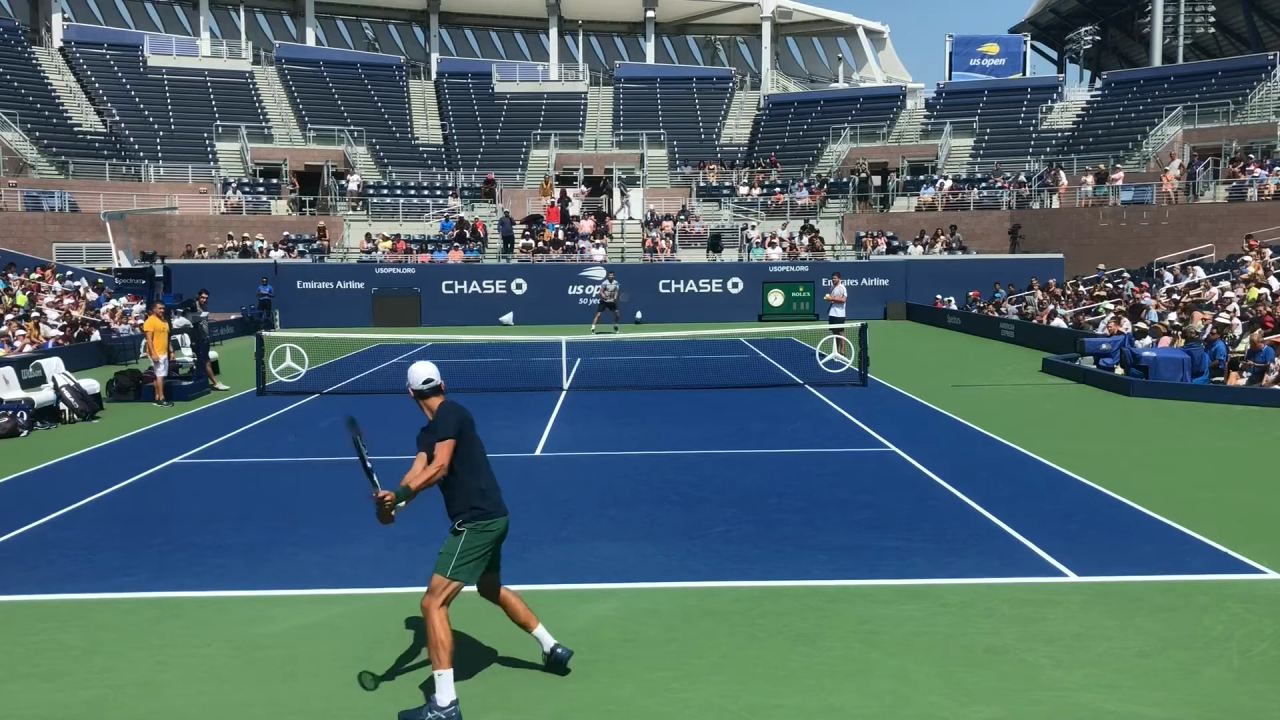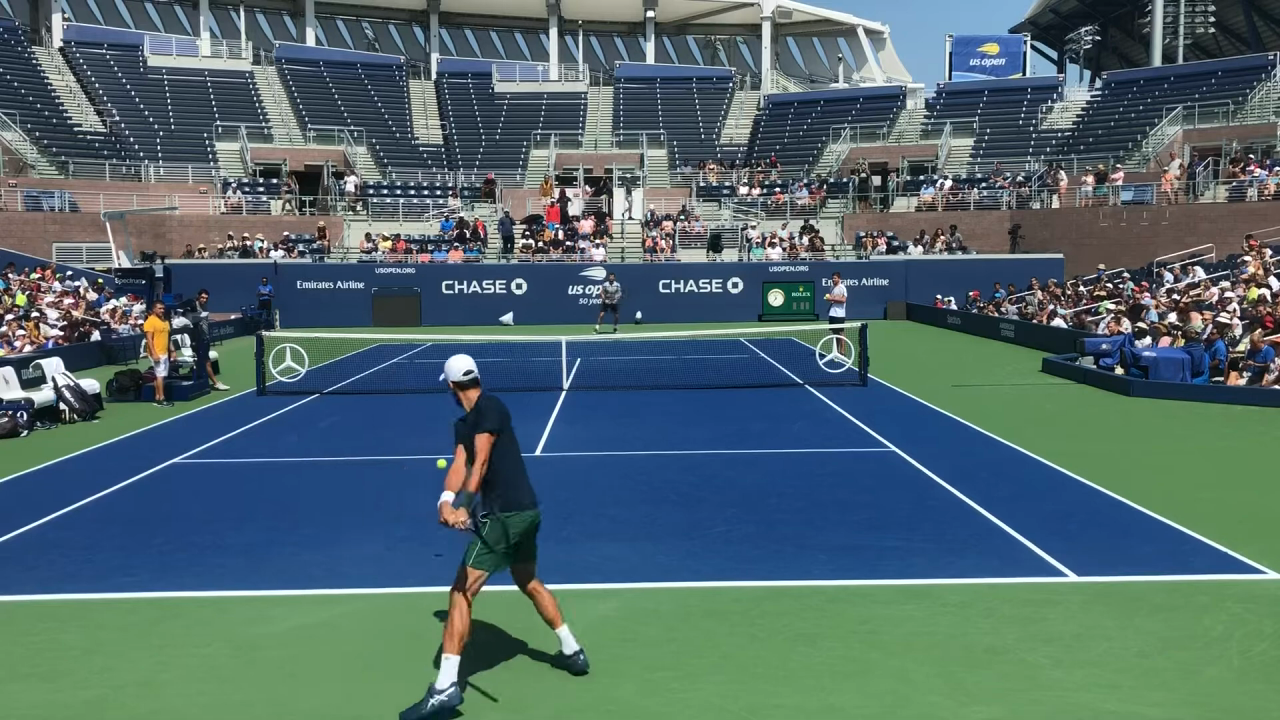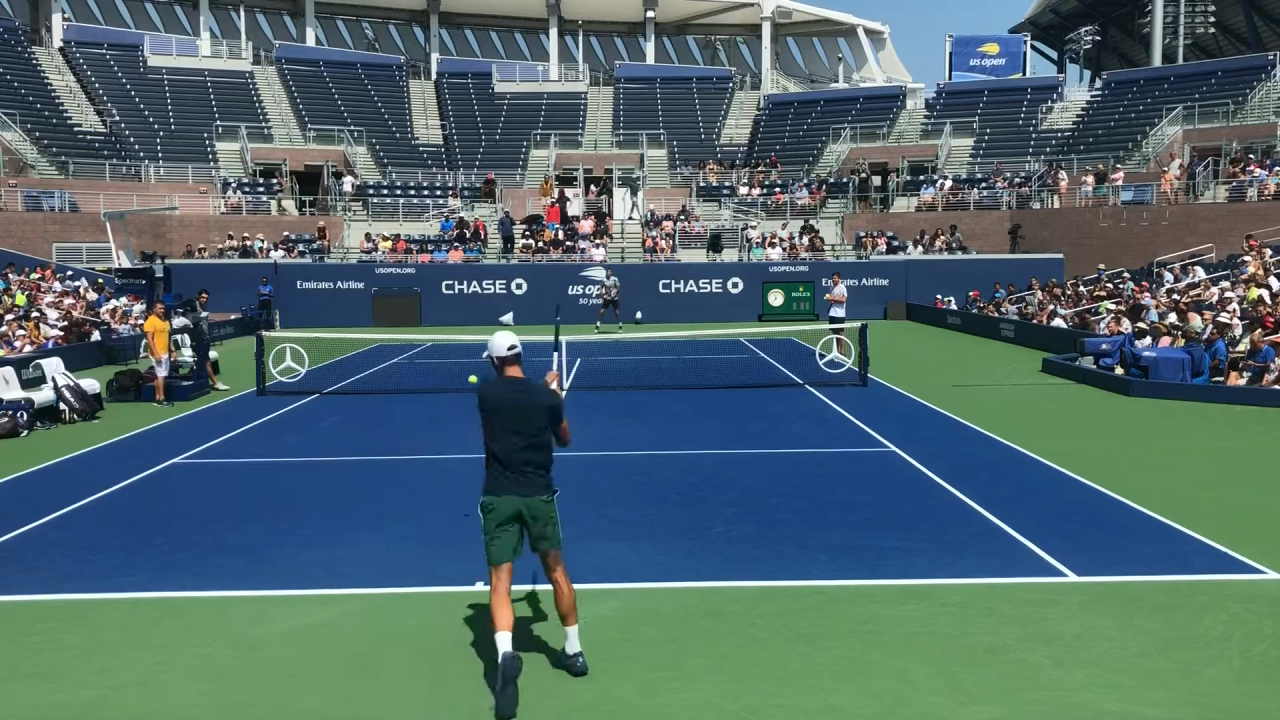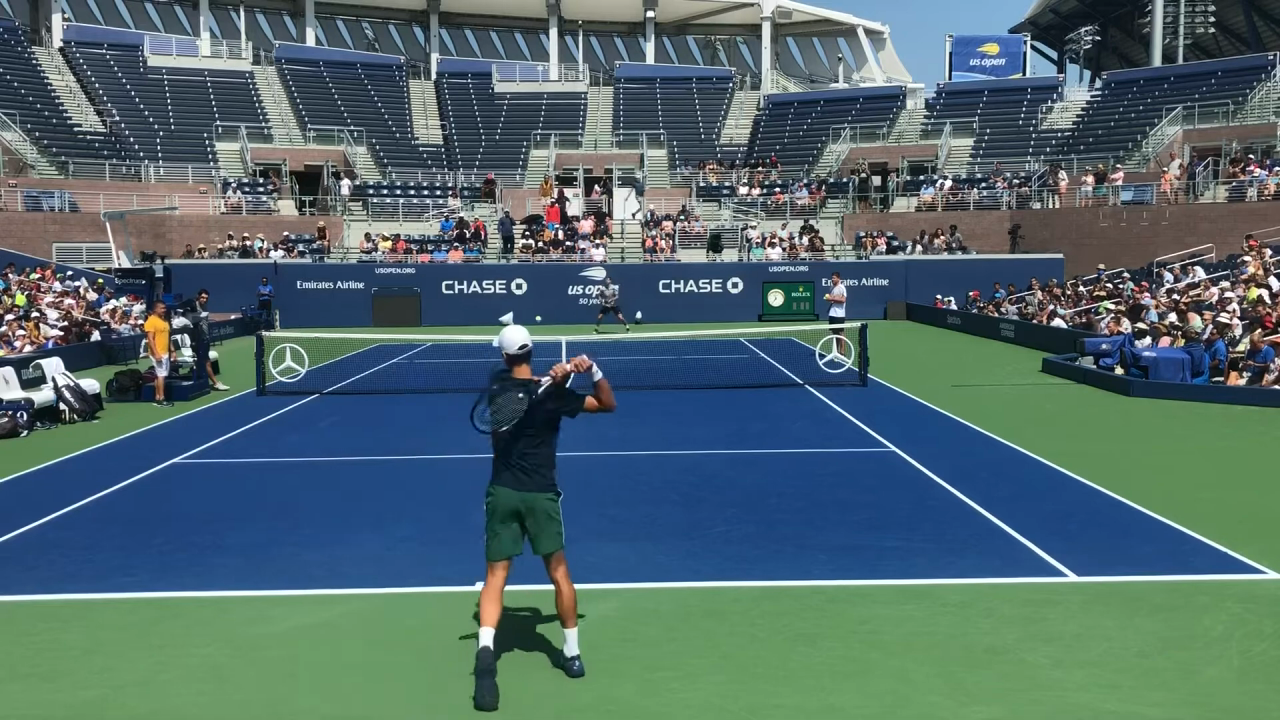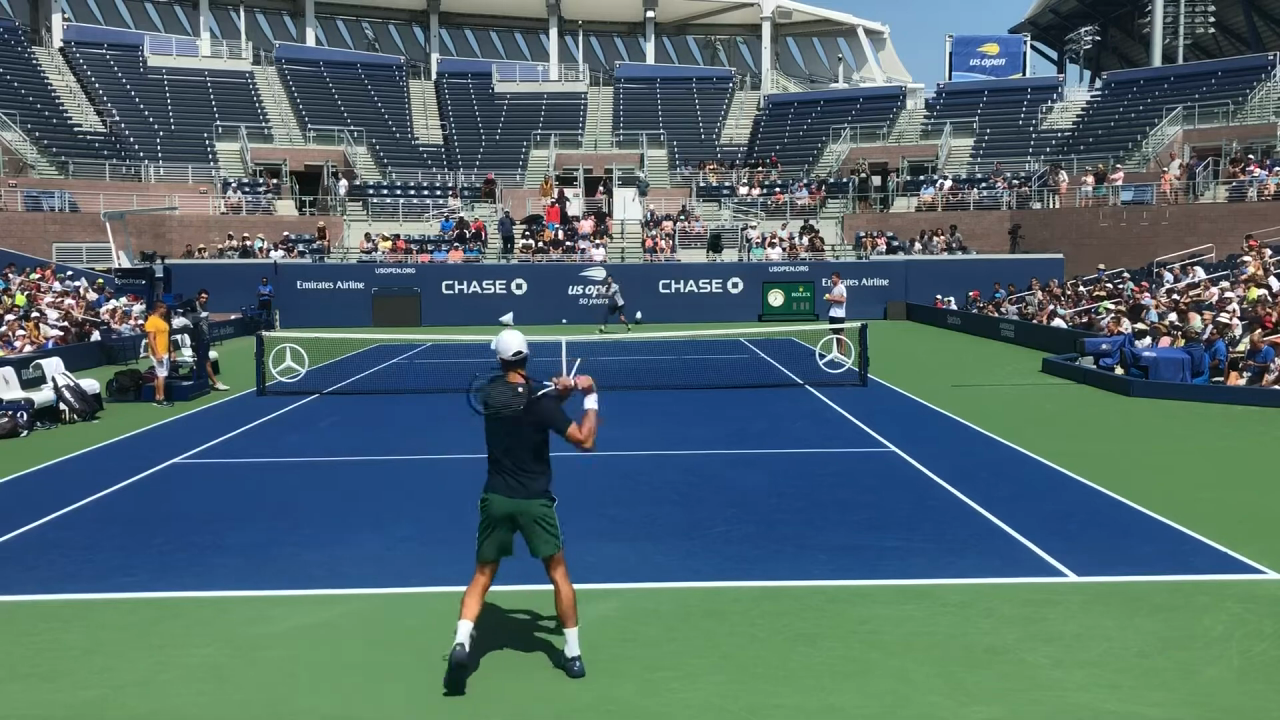
dt=0.2s
person 1, frame 1
left shoulder: (452, 414)
right shoulder: (427, 433)
left elbow: (439, 468)
right elbow: (417, 473)
left wrist: (398, 496)
right wrist: (393, 500)
left hip: (477, 523)
right hip: (490, 518)
left knee: (433, 604)
right knee: (492, 589)
right ankle: (554, 649)
person 1, frame 2
left shoulder: (489, 407)
right shoulder: (465, 423)
left elbow: (481, 462)
right elbow: (459, 467)
left wrist: (464, 504)
right wrist: (447, 501)
left hip: (503, 514)
right hip: (525, 510)
left knee: (461, 594)
right knee: (529, 582)
left ankle: (445, 690)
right ankle: (572, 652)
person 1, frame 3
left shoulder: (488, 390)
right shoulder: (548, 397)
right elbow: (564, 440)
left hip: (501, 499)
right hip: (540, 496)
left knee: (501, 583)
right knee: (556, 573)
left ankle: (506, 654)
right ankle: (573, 652)
person 1, frame 4
left shoulder: (498, 382)
right shoulder: (555, 397)
right elbow: (609, 405)
left wrist: (558, 373)
right wrist: (592, 369)
left hip: (503, 493)
right hip: (542, 495)
left knee: (495, 579)
right knee: (559, 574)
left ankle: (487, 647)
right ankle: (572, 654)
person 1, frame 5
left shoulder: (492, 389)
right shoulder: (542, 405)
right elbow: (585, 442)
left wrist: (561, 389)
right wrist: (590, 397)
left hip: (496, 499)
right hip: (535, 501)
left knee: (481, 578)
right knee: (558, 575)
left ankle: (462, 645)
right ankle: (572, 654)
